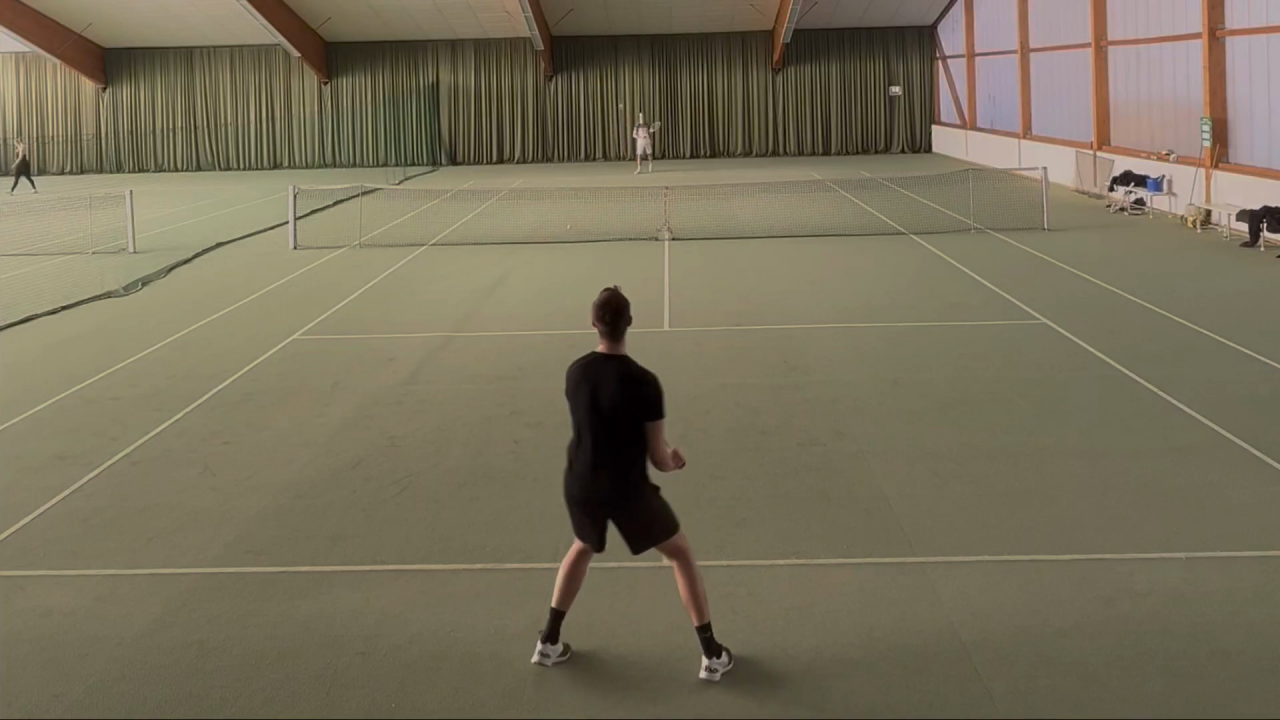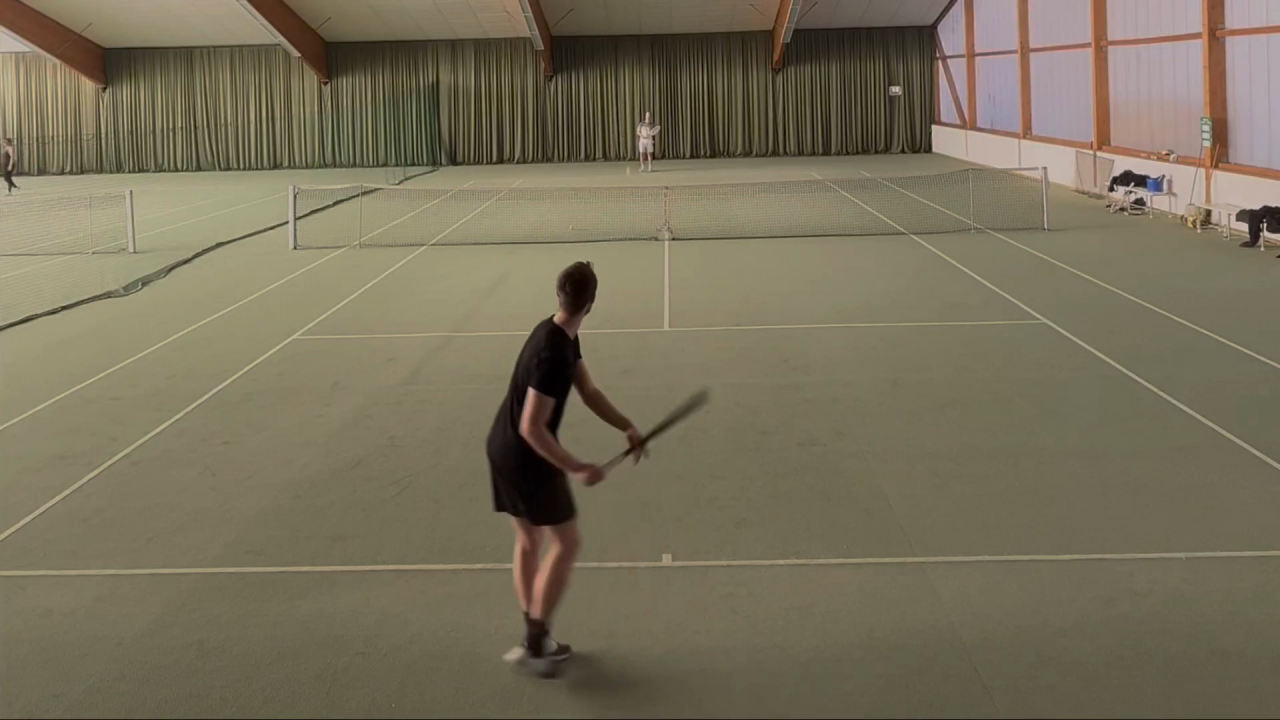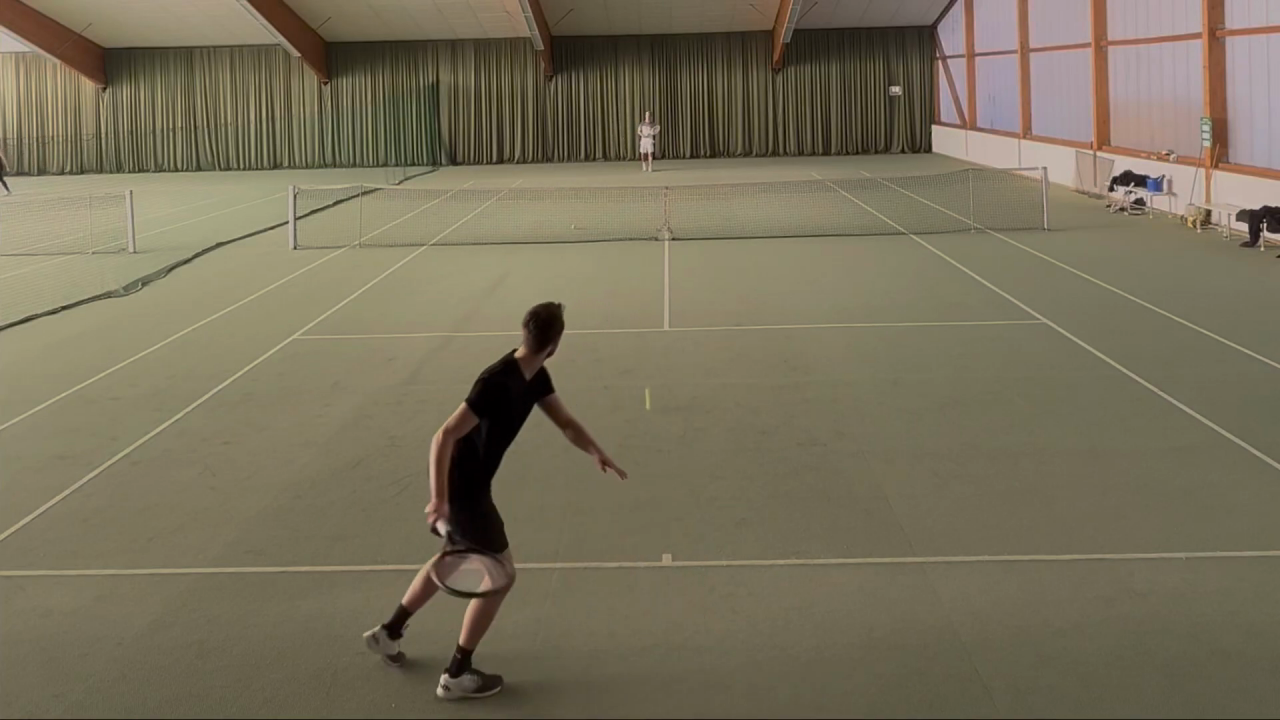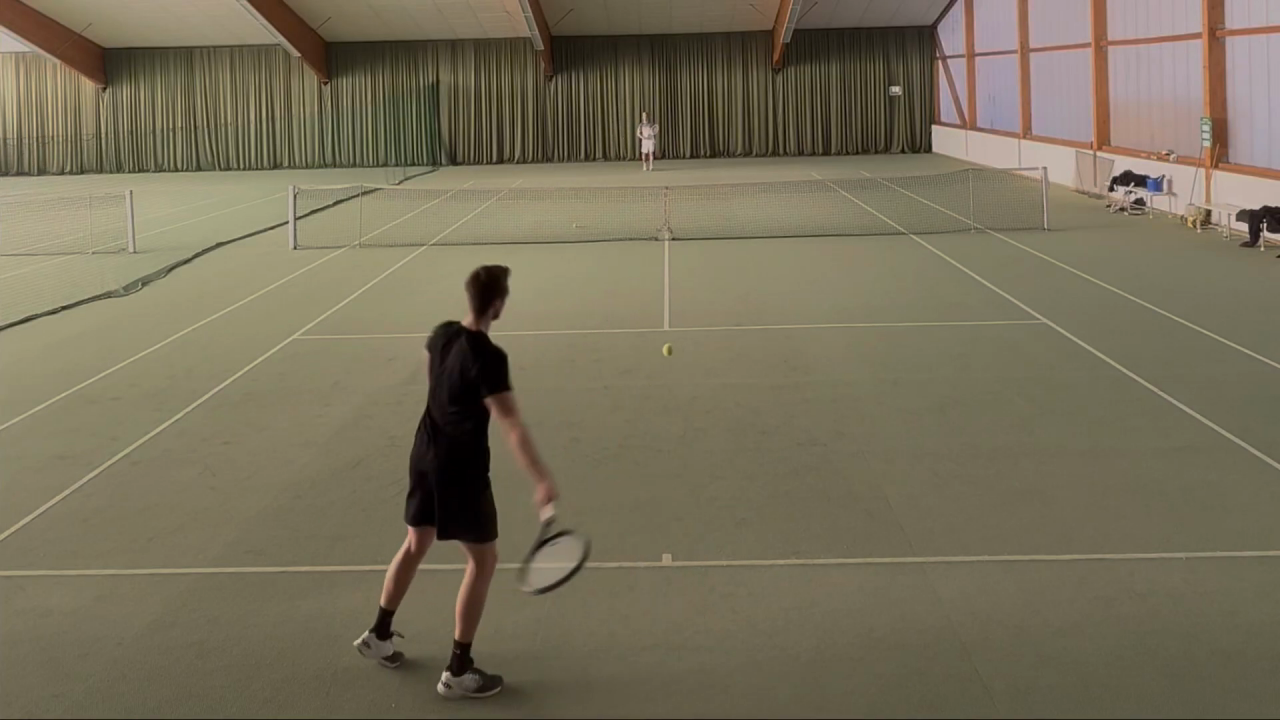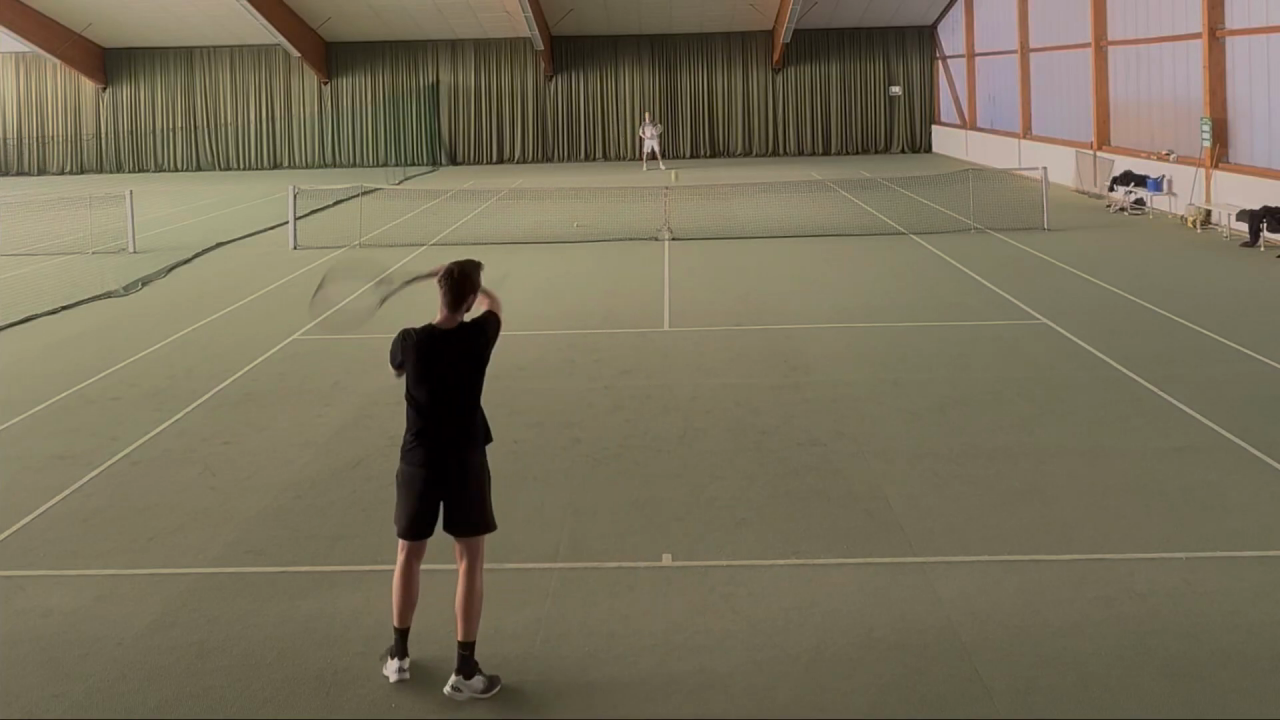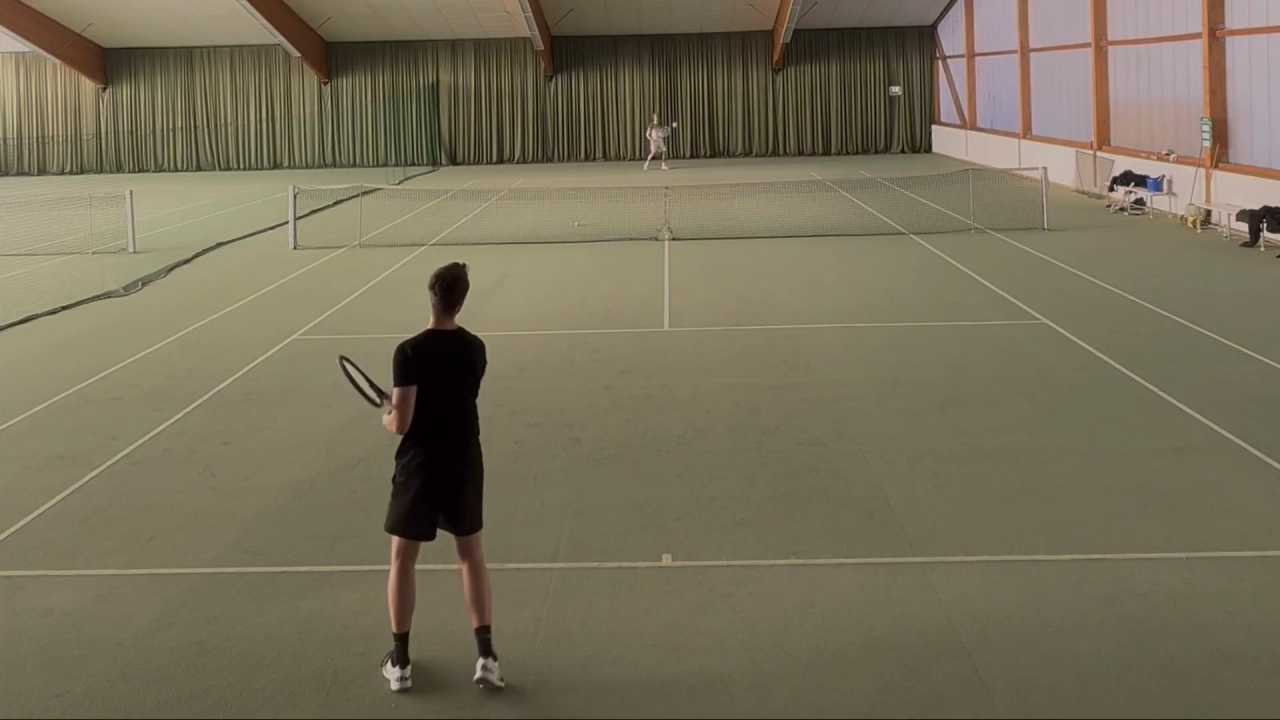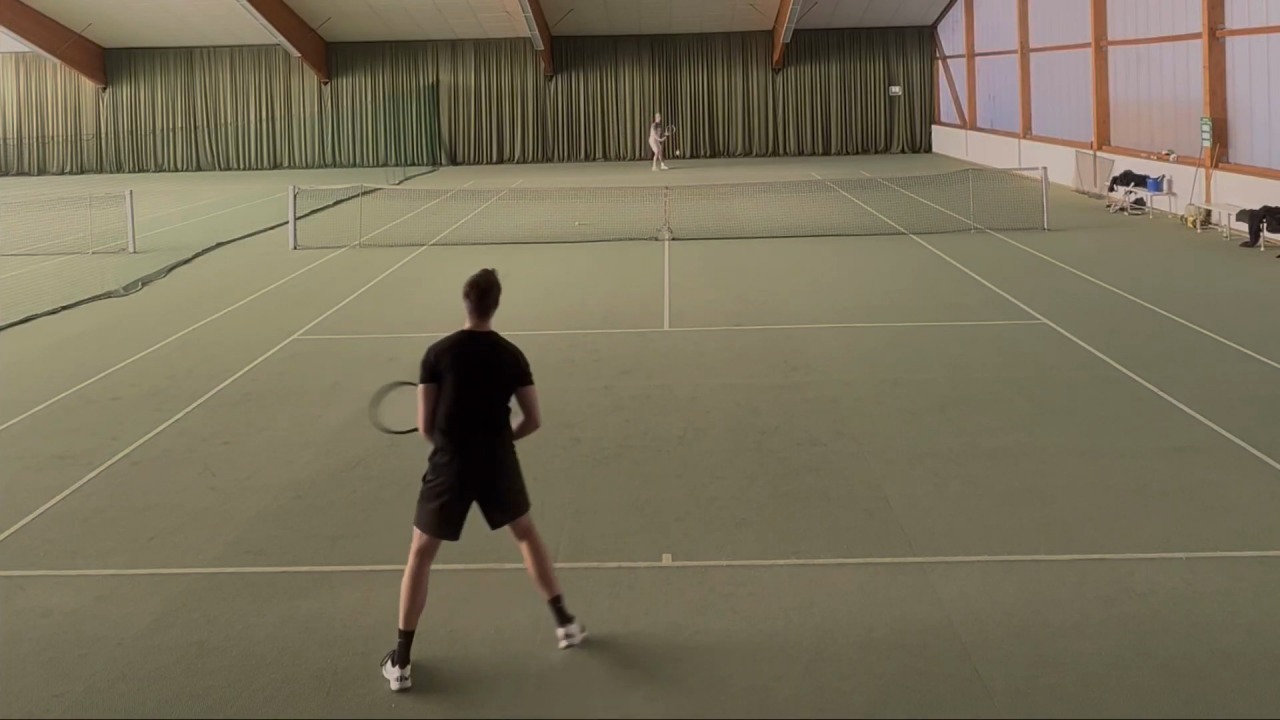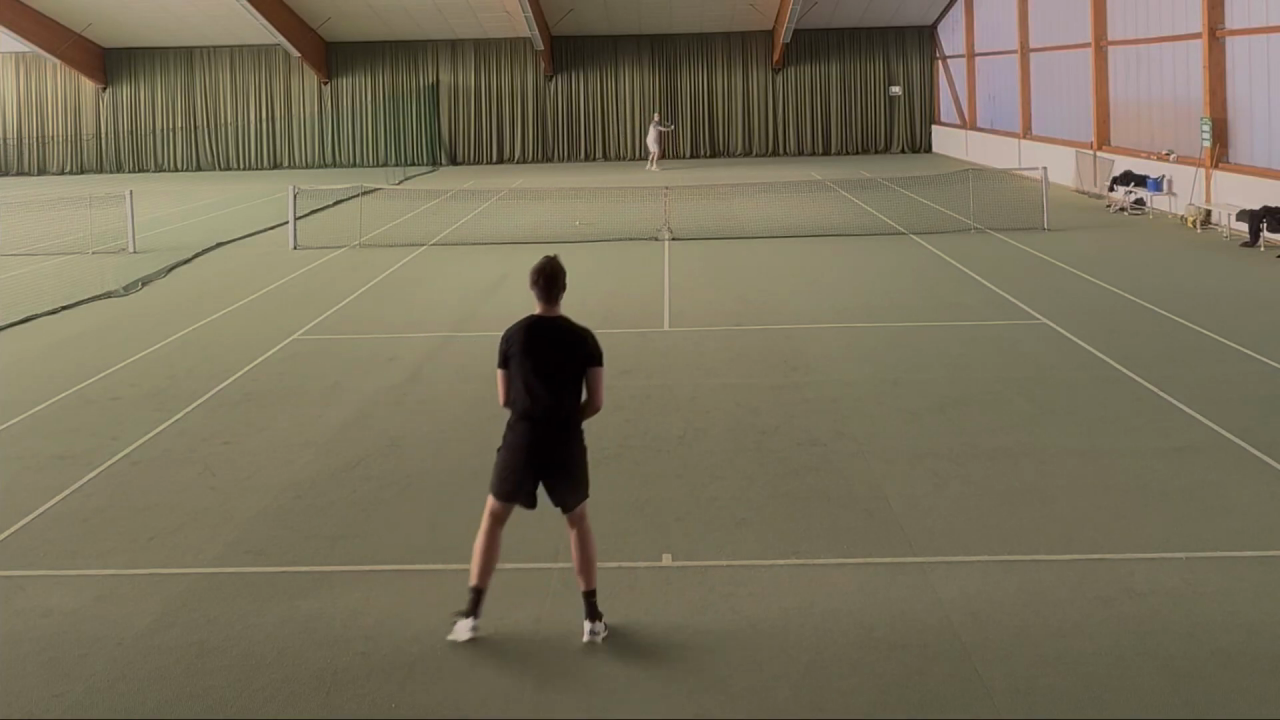
dt=0.3s
person 1, frame 1
left shoulder: (576, 372)
right shoulder: (643, 383)
right elbow: (659, 457)
right wrist: (673, 463)
left hip: (581, 487)
right hip: (625, 489)
left knee: (582, 549)
right knee: (682, 557)
left ankle: (549, 642)
right ankle: (712, 654)
person 1, frame 2
left shoulder: (564, 337)
right shoulder: (553, 354)
left elbow: (588, 391)
right elbow: (531, 428)
left wrist: (627, 427)
right wrist: (577, 467)
left hip: (503, 448)
right hip: (526, 455)
left knee: (527, 541)
right knee: (566, 543)
left ankle: (535, 638)
right ankle: (532, 646)
person 1, frame 3
left shoulder: (535, 375)
right shoulder: (498, 385)
left elbow: (565, 422)
right elbow: (443, 437)
left wrist: (601, 456)
right wrist: (438, 497)
left hip: (465, 479)
right hip: (461, 485)
left ankle: (388, 632)
right ankle: (457, 673)
person 1, frame 4
left shoulder: (443, 333)
right shoulder: (489, 356)
right elbow: (511, 425)
right wrist: (541, 479)
left hip: (426, 456)
right hip: (458, 466)
left knee: (415, 545)
right knee: (483, 563)
left ankle: (379, 633)
right ankle: (458, 669)
person 1, frame 5
left shoulder: (408, 341)
right shoulder: (481, 335)
right elbow: (492, 304)
right wrist: (472, 284)
left hip: (419, 462)
right hip: (466, 464)
left knee: (408, 557)
right knee: (470, 565)
left ankle: (399, 655)
right ankle: (465, 670)
person 1, frame 6
left shoulder: (408, 352)
right shoulder: (475, 349)
left elbow: (401, 424)
left wrist: (387, 417)
left hip: (418, 467)
right hip: (465, 465)
left knee: (402, 561)
right knee: (471, 558)
left ankle: (400, 662)
right ankle: (485, 654)
person 1, frame 7
left shoulder: (438, 353)
right shoulder: (512, 355)
left elbow: (426, 426)
right elbow: (534, 421)
left hip: (449, 468)
right hip: (497, 466)
left knee: (420, 558)
right knee: (528, 536)
left ankle: (400, 660)
right ankle: (565, 622)
person 1, frame 8
left shoulder: (513, 335)
right shoulder: (584, 339)
left elbow: (505, 400)
right elbow: (595, 403)
left hip: (520, 442)
right hip: (566, 444)
left knee: (492, 520)
right knee: (579, 524)
left ankle: (471, 614)
right ankle: (592, 617)
